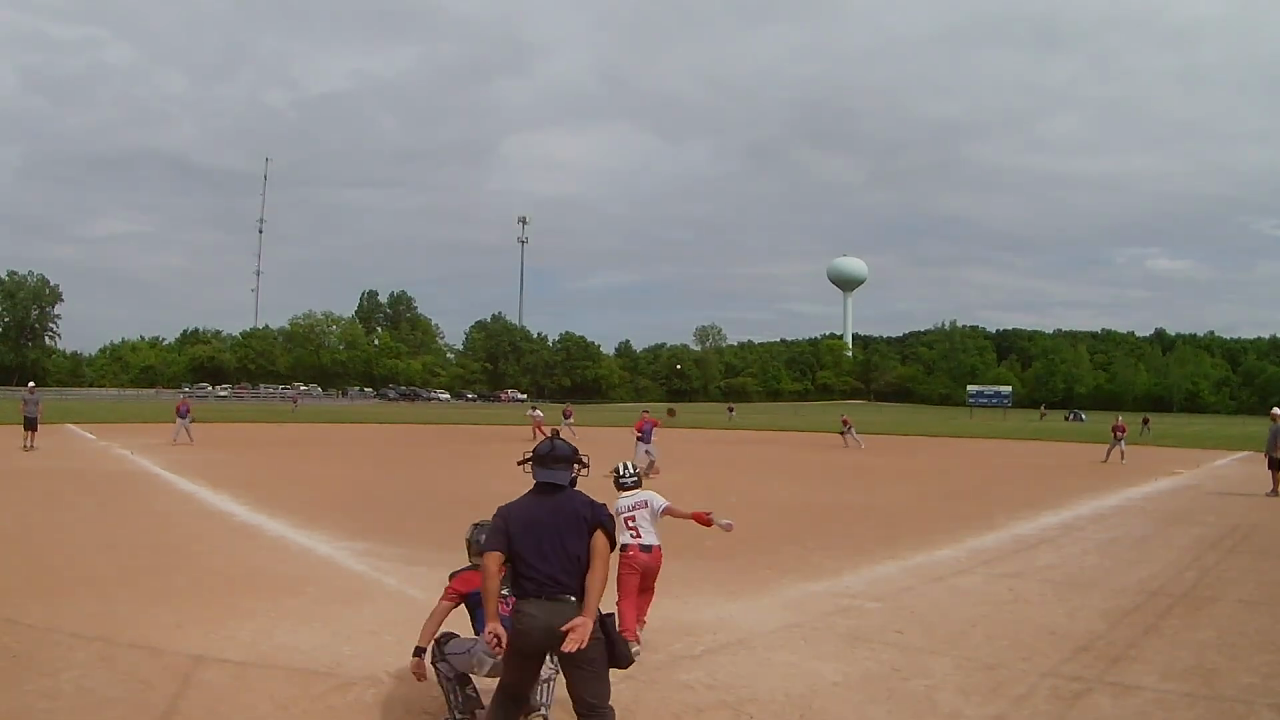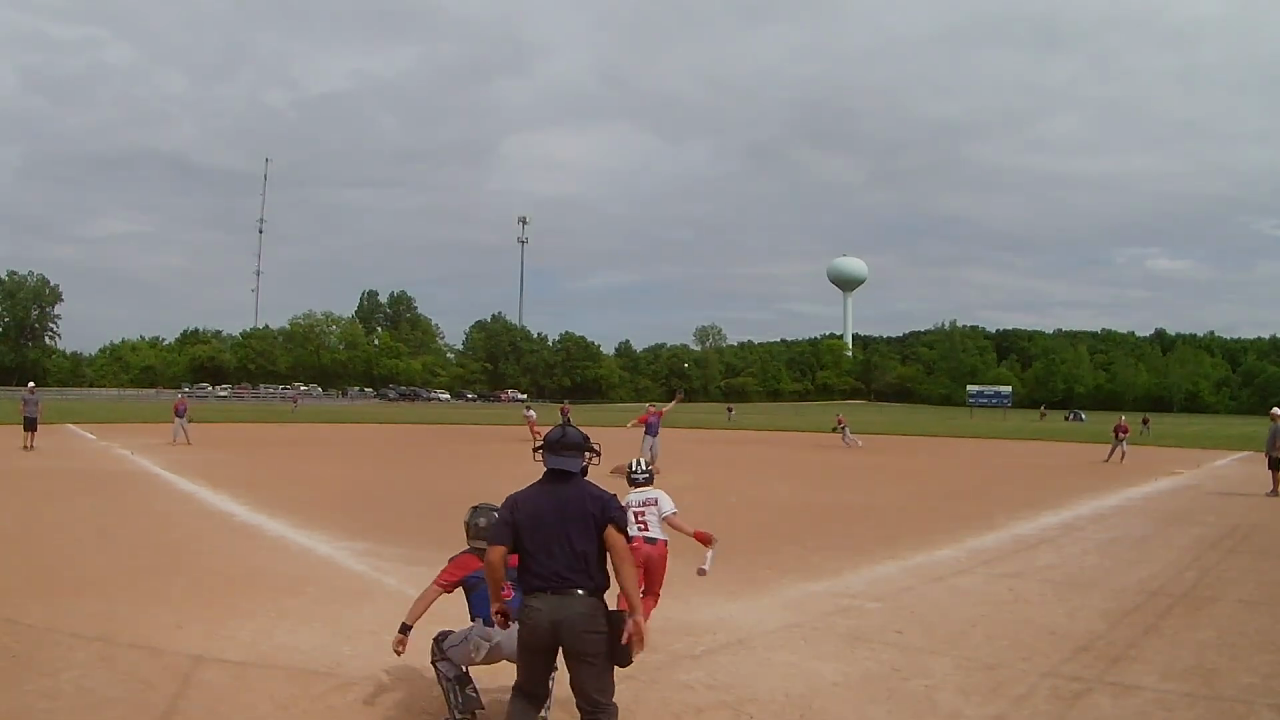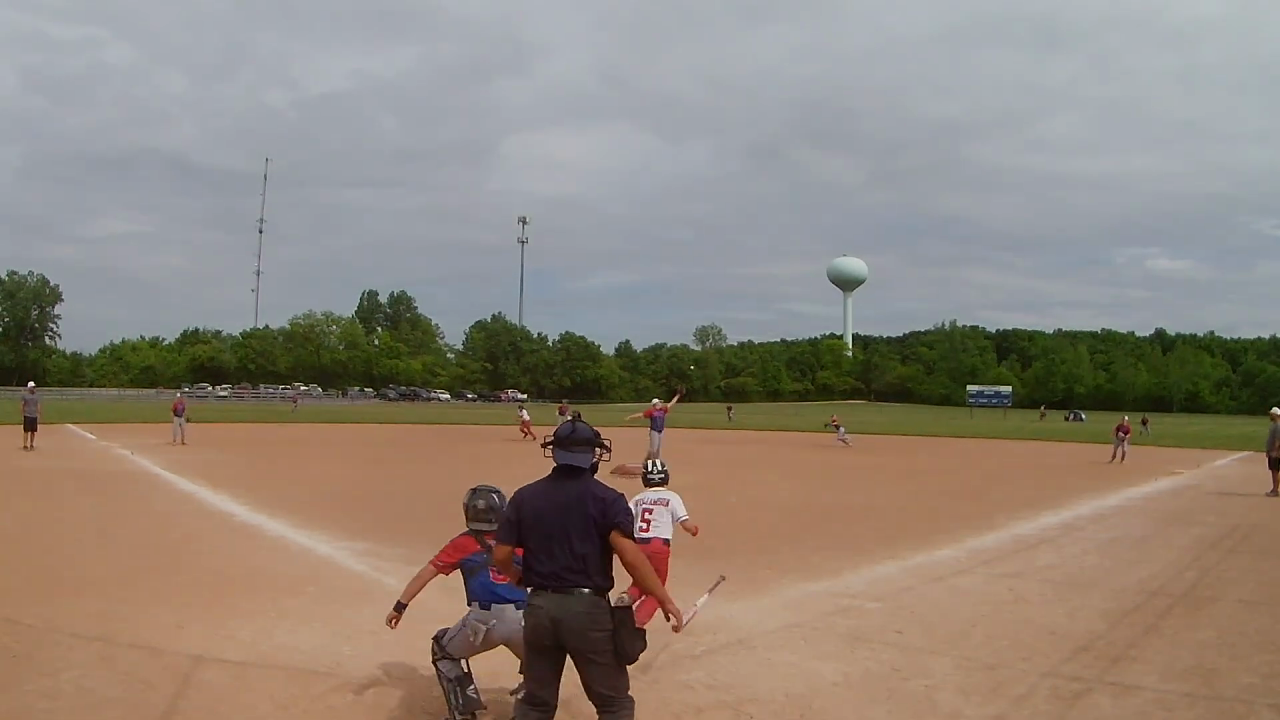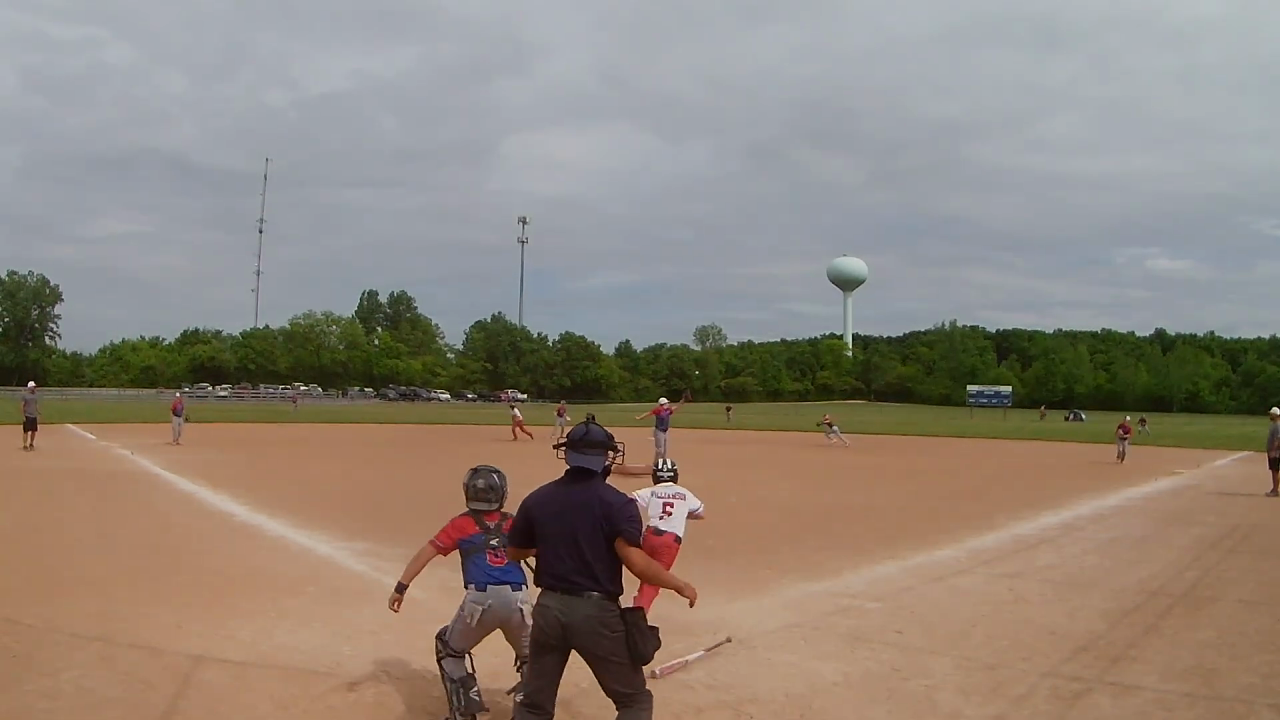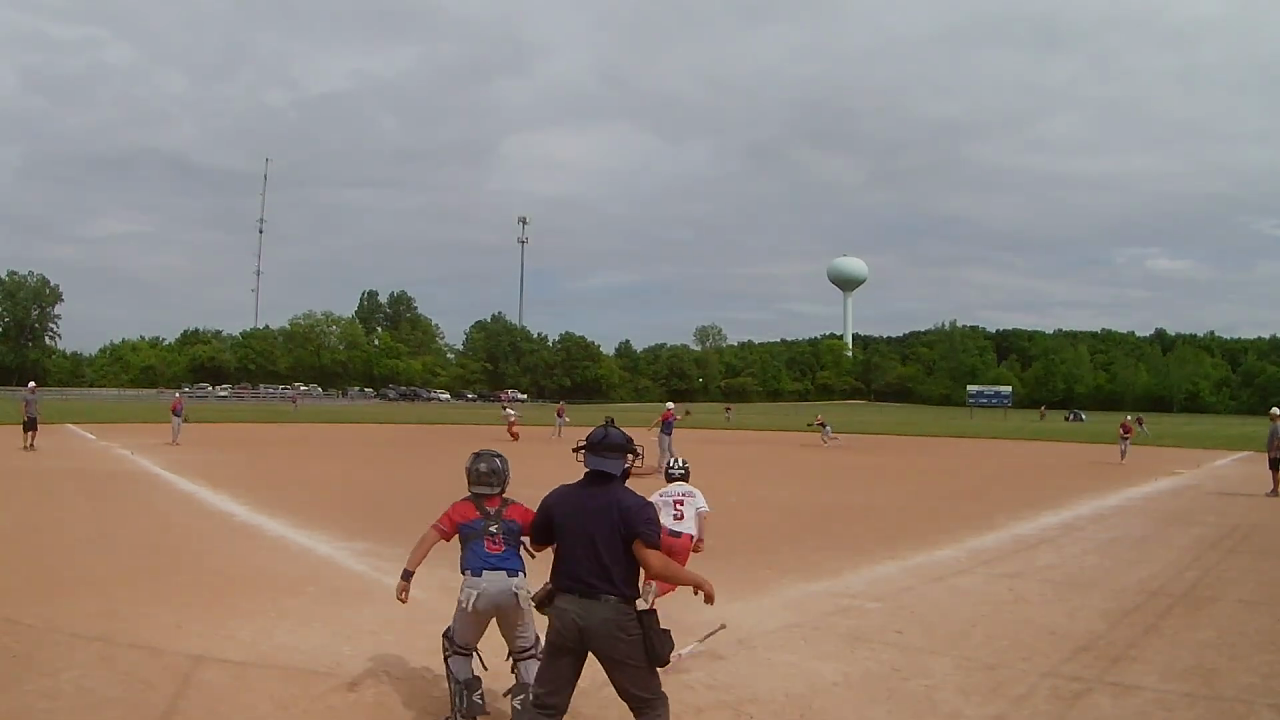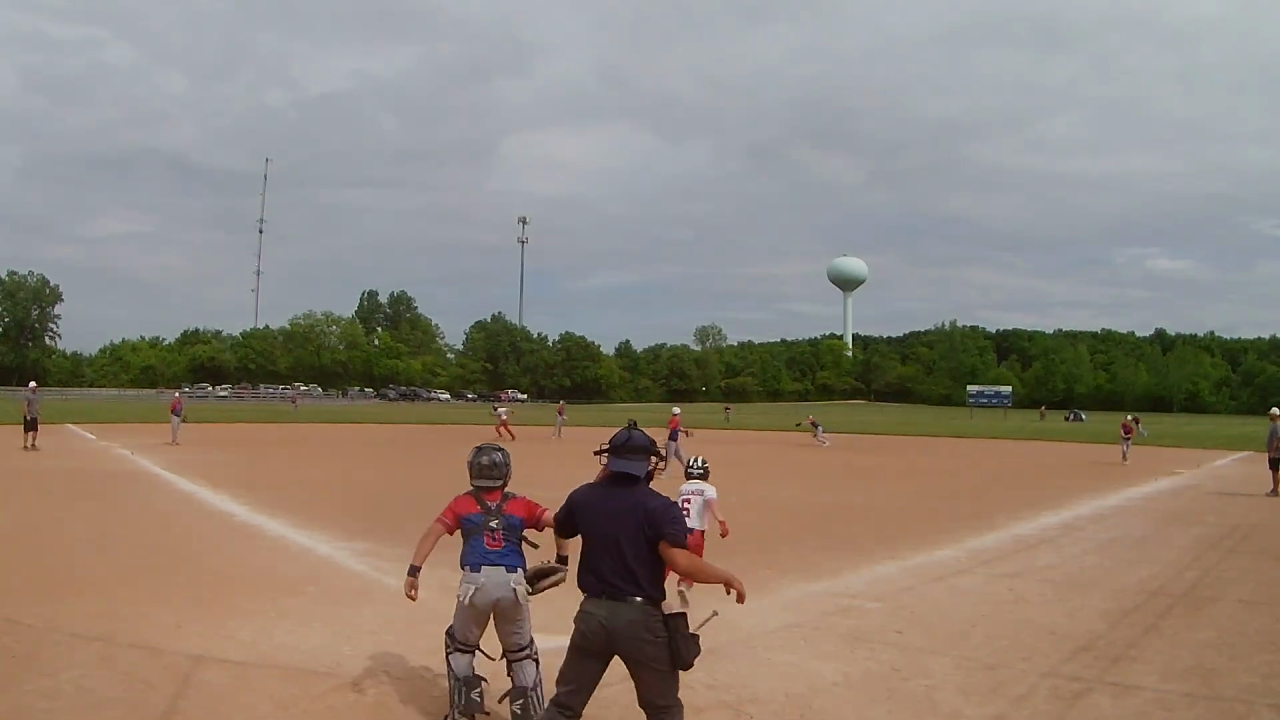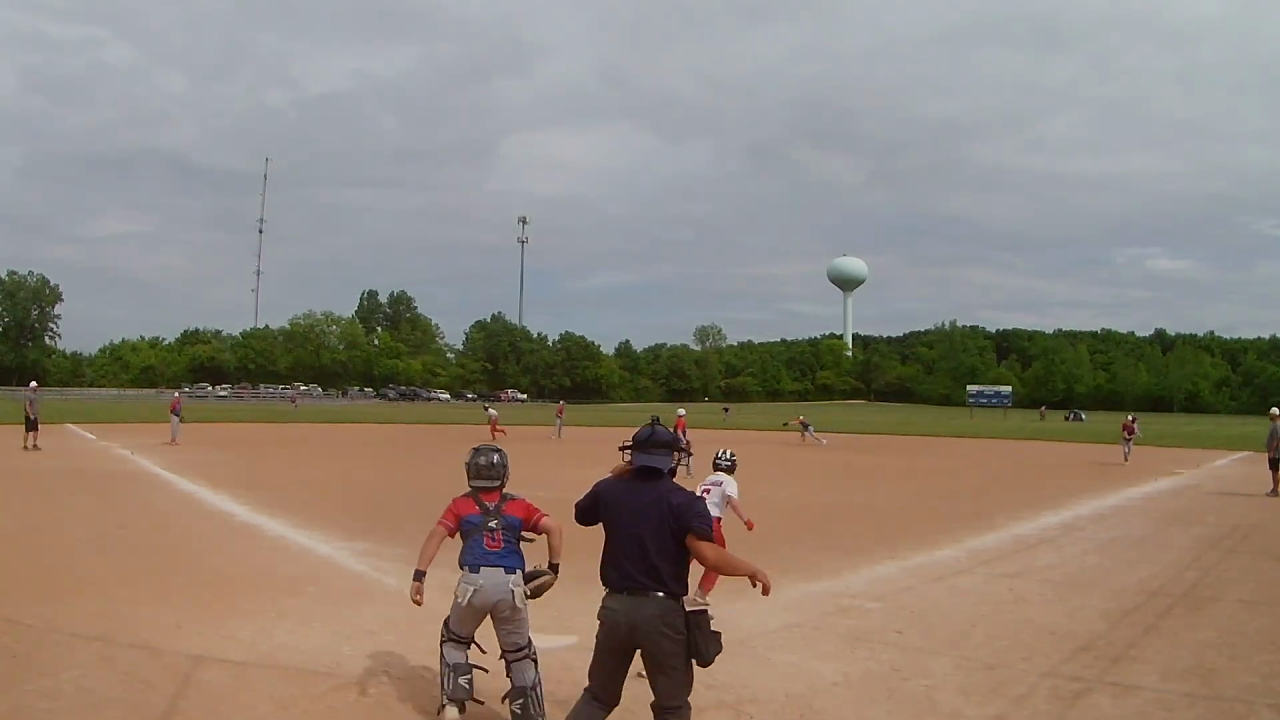
dt=0.1s
person 1, frame 1
left shoulder: (510, 512)
right shoulder: (591, 509)
left elbow: (491, 565)
right elbow: (600, 559)
left wrist: (492, 620)
right wrist: (589, 617)
left hip: (527, 615)
right hip: (575, 613)
left knee: (510, 697)
person 1, frame 2
left shoulder: (517, 502)
right shoulder: (602, 500)
left elbow: (494, 558)
right elbow: (620, 553)
left wrist: (497, 600)
right wrist: (635, 612)
left hip: (534, 609)
right hip: (585, 609)
left knee: (527, 696)
person 1, frame 3
left shoulder: (525, 497)
right shoulder: (606, 498)
left elbow: (501, 556)
right elbow: (629, 554)
left wrist: (519, 575)
right wrist: (665, 600)
left hip: (540, 607)
right hip: (587, 608)
person 1, frame 4
left shoulder: (538, 499)
right shoulder: (616, 503)
left elbow: (515, 552)
right elbow: (634, 561)
right wrist: (680, 585)
left hip: (549, 608)
right hip: (598, 611)
person 1, frame 5
left shoulder: (559, 499)
right shoulder: (634, 506)
left elbow: (538, 542)
right elbow: (652, 562)
right wrist: (699, 580)
left hip: (566, 610)
right hip: (615, 614)
person 1, frame 6
left shoulder: (584, 498)
right shoulder: (660, 507)
left elbow: (560, 530)
right elbow: (679, 562)
right wrist: (729, 578)
left hip: (593, 613)
right hip: (640, 617)
person 1, frame 7
left shoulder: (609, 492)
right shoulder: (683, 501)
left elbow: (581, 514)
right elbow: (706, 554)
right wrist: (754, 572)
left hip: (615, 608)
right hip: (662, 612)
person 2, frame 1
left shoulder: (464, 578)
left elbow: (439, 612)
left wrist: (419, 653)
left hip: (489, 654)
left knee: (444, 646)
right knee: (547, 660)
person 2, frame 2
left shoulder: (462, 561)
right shoulder: (518, 559)
left elbow: (430, 593)
left wrist: (404, 629)
left hip: (487, 637)
left knee: (442, 647)
person 2, frame 3
left shoulder: (462, 543)
left elbow: (427, 573)
left wrist: (400, 606)
left hip: (482, 619)
right hip: (521, 619)
left knee: (444, 649)
person 2, frame 4
left shoulder: (460, 524)
left elbow: (426, 553)
left wrist: (400, 588)
left hip: (480, 600)
right hip: (517, 600)
left knee: (449, 648)
person 2, frame 5
left shoulder: (459, 509)
right shoulder: (517, 511)
left elbow: (427, 540)
left wrist: (406, 576)
left hip: (477, 588)
right hip: (515, 587)
left knee: (457, 649)
right knee: (527, 653)
person 2, frame 6
left shoulder: (462, 503)
right shoulder: (521, 505)
left elbow: (432, 534)
right elbow: (557, 522)
left wrist: (413, 572)
right wrist: (561, 561)
left hip: (476, 584)
right hip: (512, 584)
left knee: (460, 645)
right knee: (521, 653)
person 2, frame 7
left shoulder: (460, 504)
right shoulder: (518, 505)
left elbow: (435, 536)
right elbow: (554, 528)
left wrist: (419, 577)
right wrist: (553, 568)
left hip: (473, 583)
right hip: (511, 585)
left knee: (454, 638)
right knee: (519, 654)
person 3, frame 1
left shoulder: (617, 506)
right shoulder: (648, 497)
right elbow: (667, 509)
right wrist: (694, 515)
left hip: (630, 556)
right hip: (653, 556)
left knee: (626, 600)
right knee: (646, 589)
left ankle: (630, 640)
right ankle: (637, 626)
person 3, frame 2
left shoulder: (627, 501)
right shoulder: (660, 496)
right elbow: (672, 520)
right wrist: (696, 534)
left hip: (636, 545)
right hip: (658, 547)
right knee: (651, 593)
person 3, frame 3
left shoulder: (637, 499)
right shoulder: (672, 497)
right elbow: (687, 525)
right wrist: (694, 529)
left hip: (637, 545)
right hip: (659, 547)
left ankle: (628, 597)
right ankle: (636, 623)
person 3, frame 4
left shoulder: (648, 492)
right shoulder: (684, 493)
right elbow: (701, 514)
right wrist: (685, 514)
left hip: (650, 537)
right hip: (670, 542)
right knee: (654, 582)
left ankle: (639, 605)
person 3, frame 5
left shoulder: (661, 493)
right shoulder: (695, 493)
right elbow: (702, 516)
right wrist: (701, 539)
left hip: (663, 535)
right hip: (684, 540)
right ankle: (656, 589)
person 3, frame 6
left shoulder: (682, 490)
right shoulder: (709, 489)
right elbow: (712, 501)
right wrist: (720, 520)
right hip: (695, 536)
right ankle: (684, 585)
person 3, frame 7
left shoulder: (708, 480)
right shoulder: (730, 483)
right elbow: (732, 500)
right wrist: (746, 520)
right hip: (710, 522)
right ankle: (701, 594)
